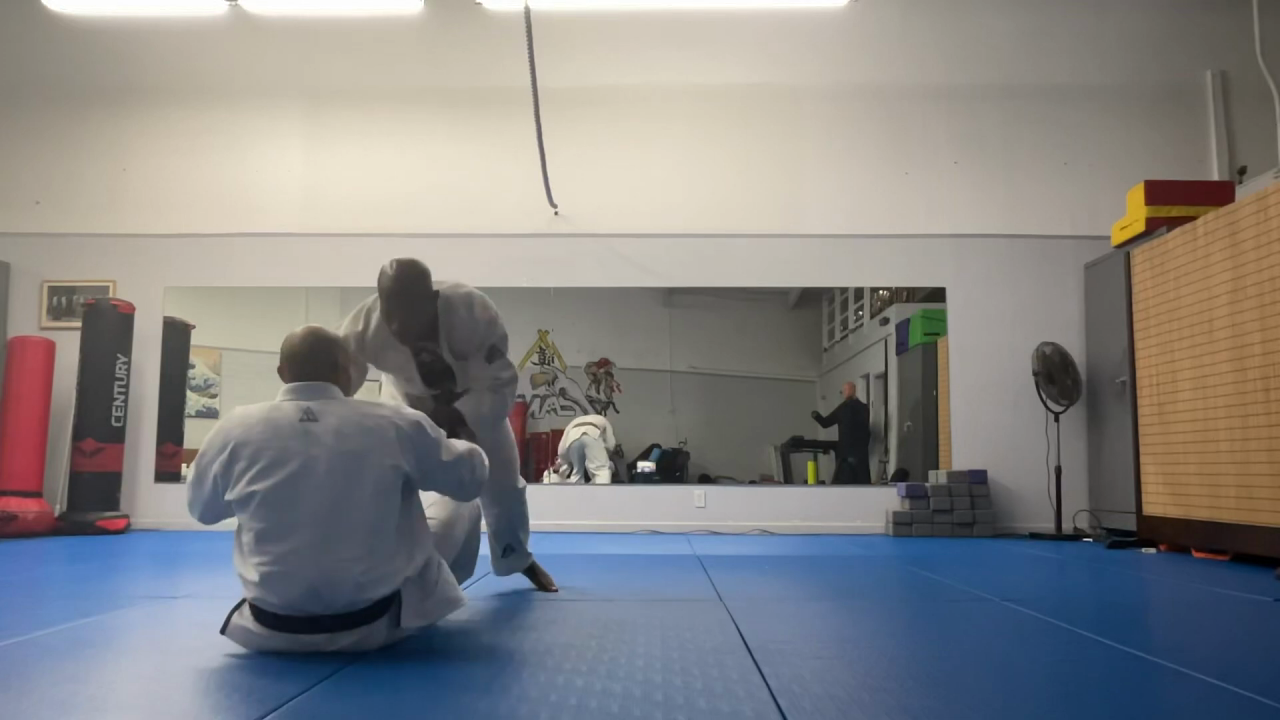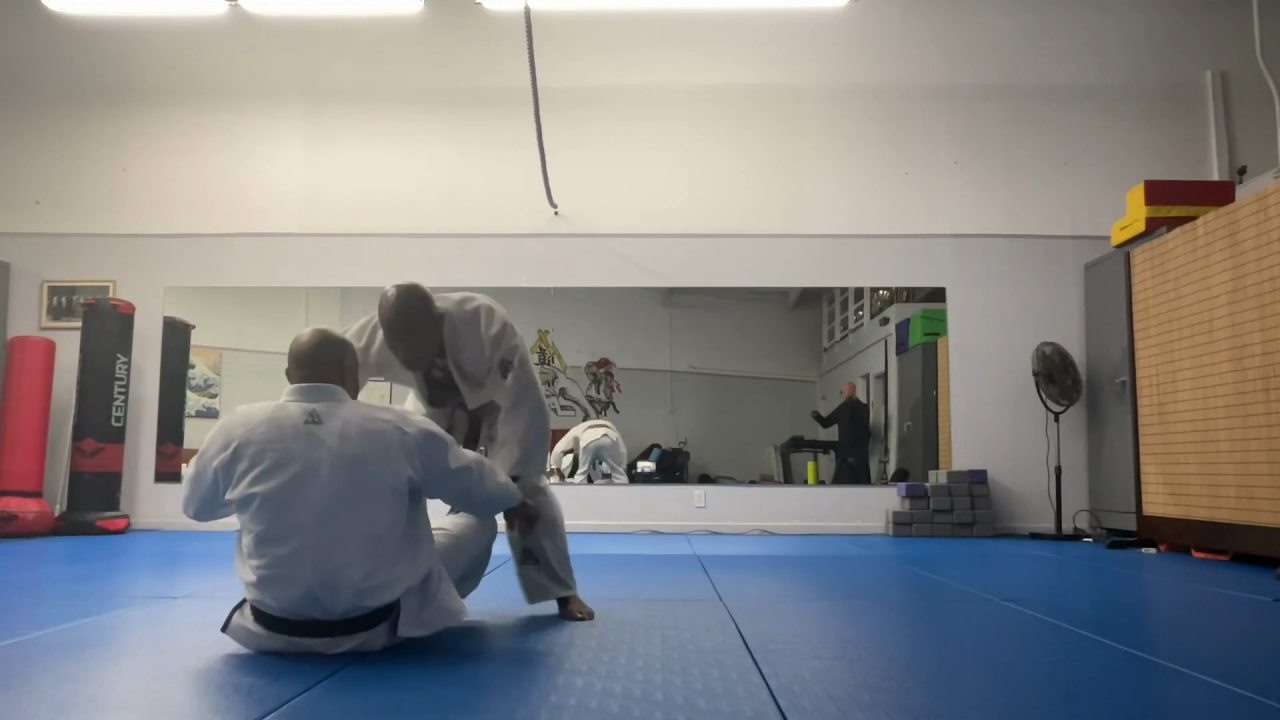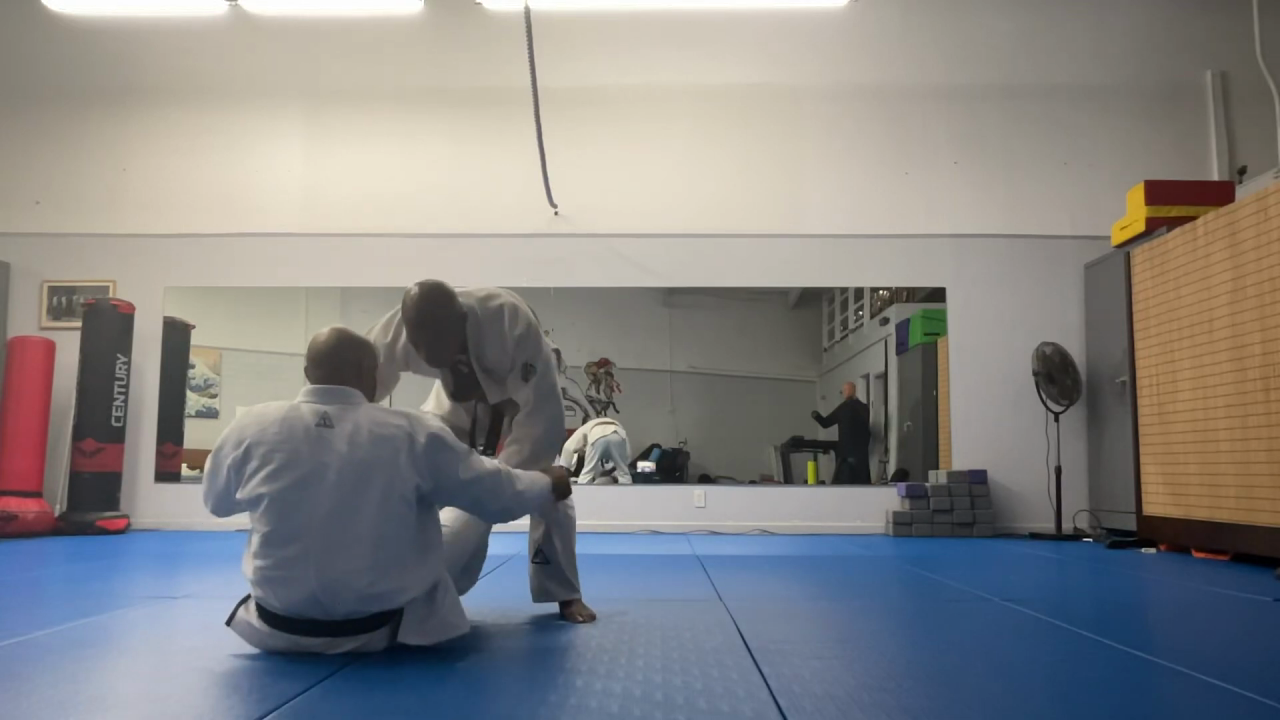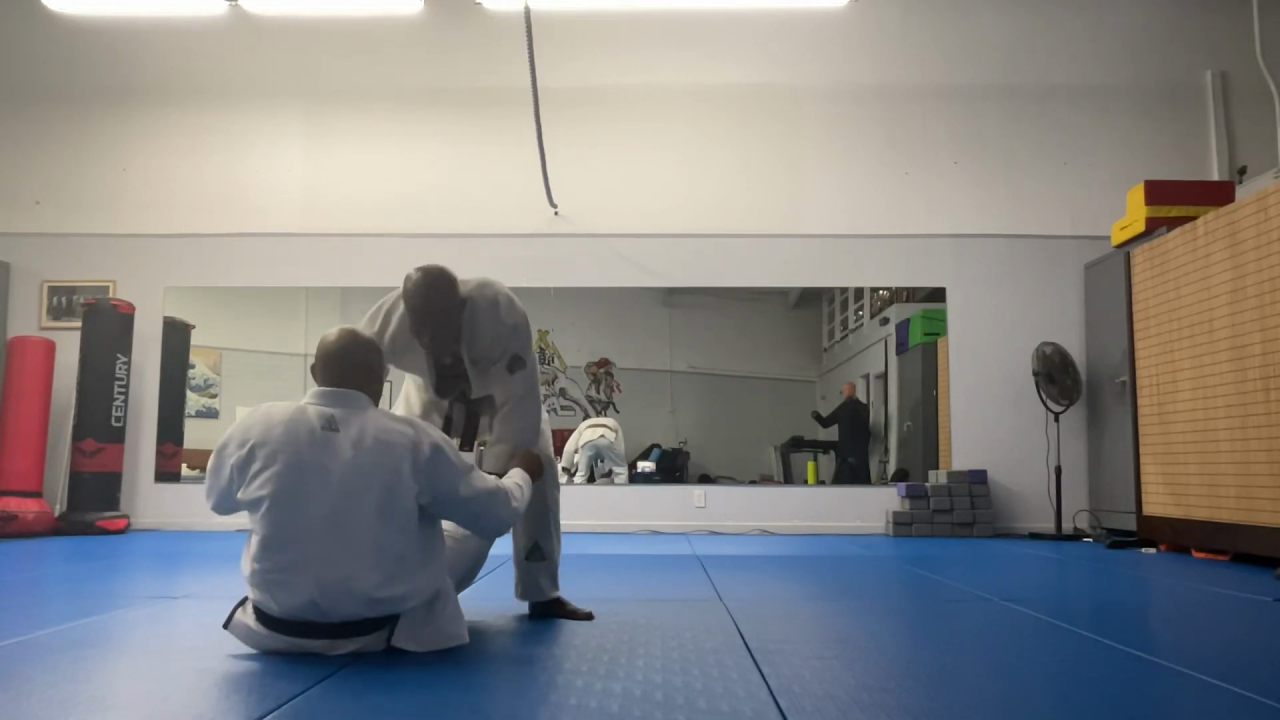
dt=0.5s
person 1, frame 1
left shoulder: (236, 429)
right shoulder: (395, 424)
left elbow: (202, 508)
right elbow: (469, 477)
right wrist: (472, 449)
left hip: (275, 628)
right hip: (376, 622)
right knee: (459, 505)
person 1, frame 2
left shoulder: (238, 429)
right shoulder: (400, 430)
left elbow: (196, 505)
right elbow: (475, 484)
right wrist: (515, 502)
left hip: (274, 629)
right hip: (376, 624)
right knee: (478, 521)
person 1, frame 3
left shoulder: (253, 427)
right shoulder: (412, 434)
left elbow: (217, 501)
right elbow: (497, 496)
right wrist: (549, 485)
left hip: (280, 627)
right hip: (382, 626)
right knee: (472, 519)
person 1, frame 4
left shoulder: (257, 427)
right shoulder: (415, 441)
left elbow: (219, 497)
right elbow: (495, 513)
right wrist: (521, 474)
left hip: (281, 629)
right hip: (387, 630)
right knee: (471, 538)
person 2, frame 1
left shoulder: (473, 310)
right shoulder: (363, 326)
left elbow: (498, 383)
left wrist: (449, 419)
left hip: (475, 402)
right hip: (410, 400)
left knee: (501, 485)
left ankle: (518, 559)
person 2, frame 2
left shoulder: (486, 324)
right shoulder: (367, 338)
left elbow: (525, 407)
left hip: (498, 401)
right hip: (433, 408)
left knee: (528, 487)
left ankle: (560, 590)
person 2, frame 3
left shoulder: (511, 322)
right shoulder: (394, 333)
left elbow: (543, 414)
left hip: (525, 390)
right hip: (457, 398)
left ankle: (565, 593)
person 2, frame 4
left shoulder: (502, 315)
right shoulder: (385, 322)
left elbow: (518, 404)
left hip: (500, 390)
right hip: (431, 395)
left ankle: (541, 593)
